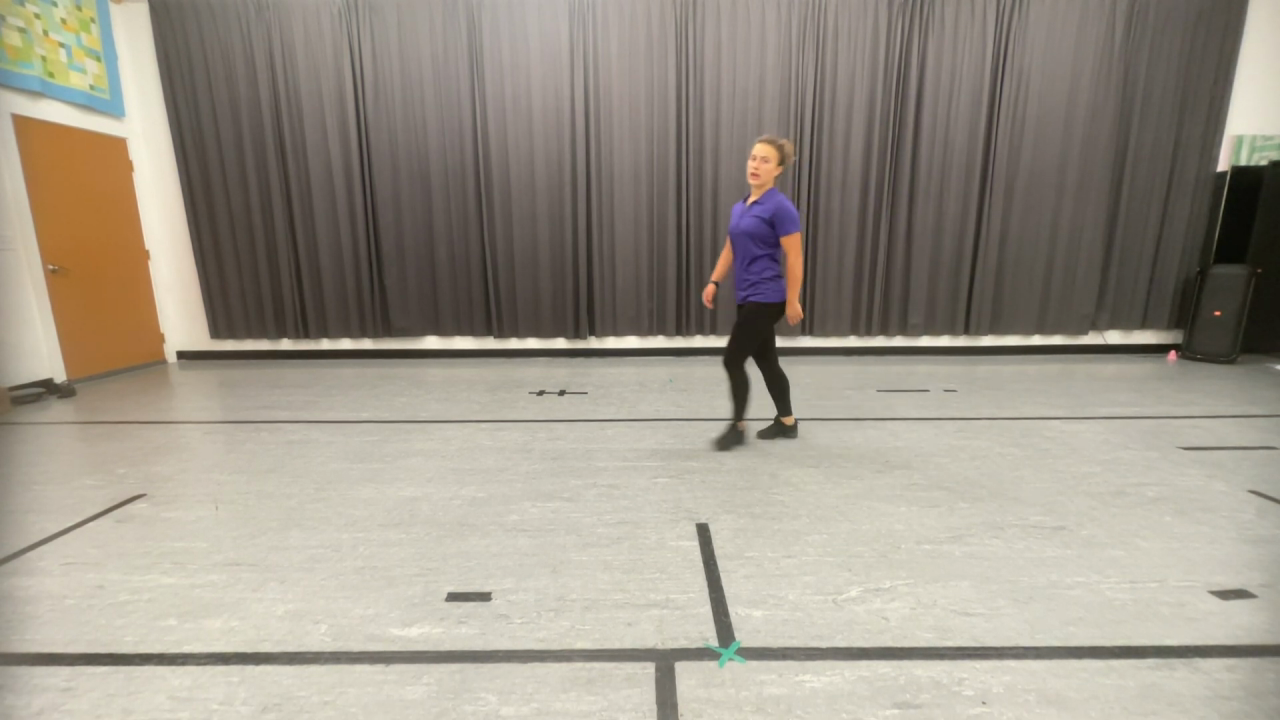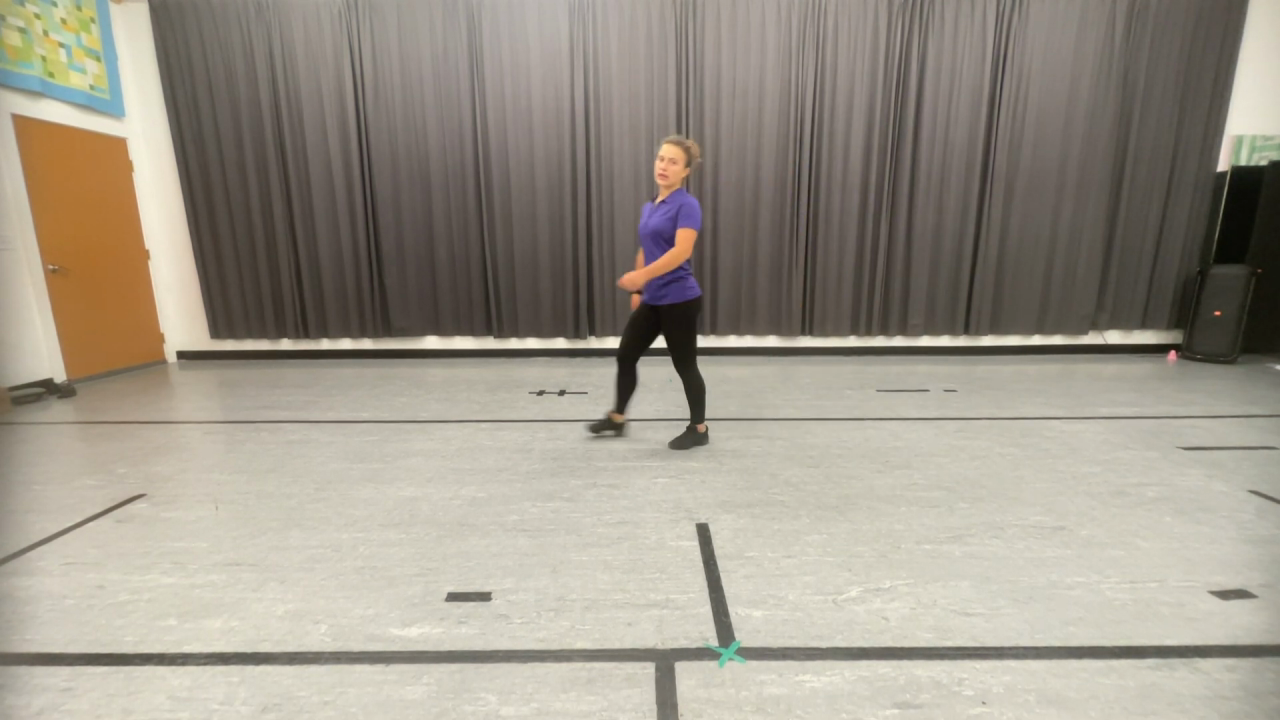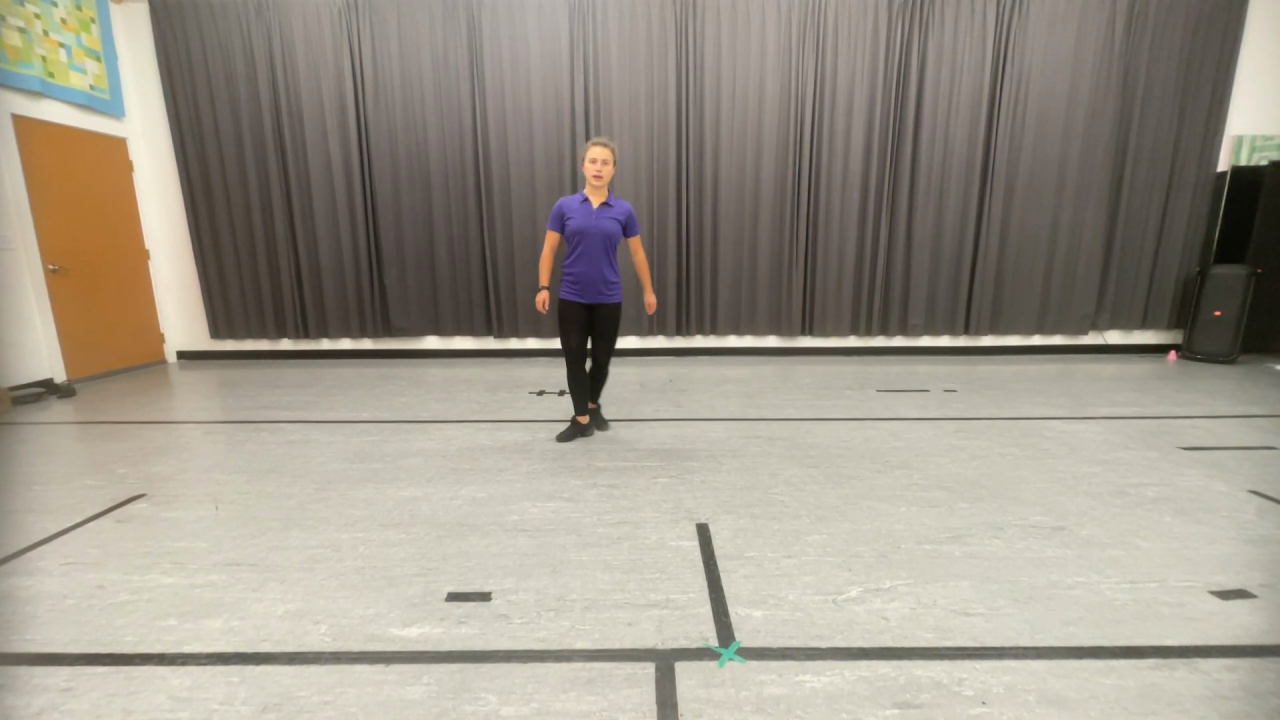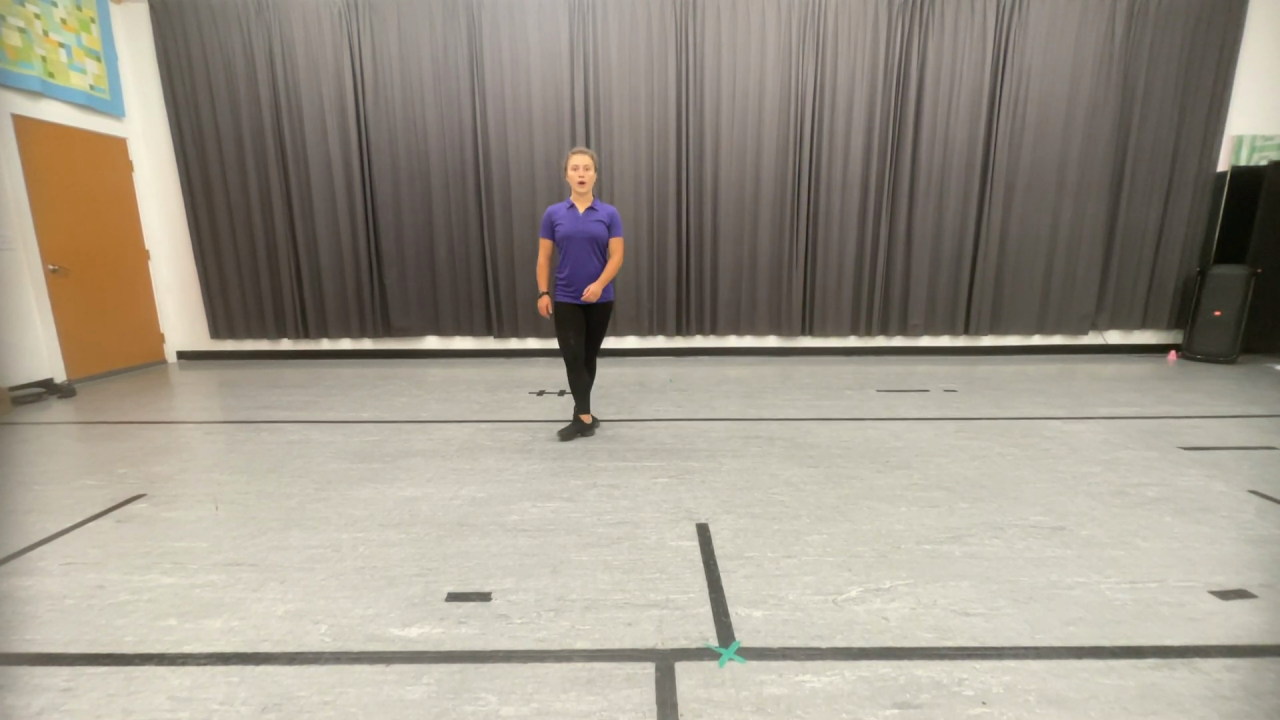
dt=0.5s
person 1, frame 1
left shoulder: (780, 207)
right shoulder: (740, 207)
left elbow: (793, 257)
right elbow: (730, 250)
left wrist: (793, 300)
right wrist: (713, 282)
left hip: (765, 299)
right hip: (750, 298)
left knee: (733, 359)
right knee: (765, 361)
left ankle: (738, 427)
right ankle: (786, 421)
person 1, frame 2
left shoulder: (687, 205)
right shoulder: (649, 207)
left elbow: (682, 251)
left wrist: (641, 277)
right wrist: (638, 290)
left hip: (680, 300)
right hip: (653, 300)
left knee: (684, 364)
right knee: (626, 355)
left ankle: (698, 428)
right ankle: (617, 418)
person 1, frame 3
left shoulder: (624, 210)
right shoulder: (564, 206)
left elbow: (637, 254)
right elbow: (549, 250)
left wrist: (648, 290)
right wrist: (543, 287)
left hip: (608, 298)
right hip: (572, 297)
left knee: (602, 359)
right knee: (574, 358)
left ankle: (593, 406)
right ankle: (581, 419)
person 1, frame 4
left shoulder: (609, 214)
right shoulder: (553, 213)
left elbow: (616, 256)
right elbow: (544, 257)
left wrist: (599, 284)
right wrist: (543, 293)
left hip: (600, 298)
right hip: (566, 298)
left knee: (589, 357)
right knee: (573, 357)
left ankle: (582, 411)
right ankle: (584, 418)
